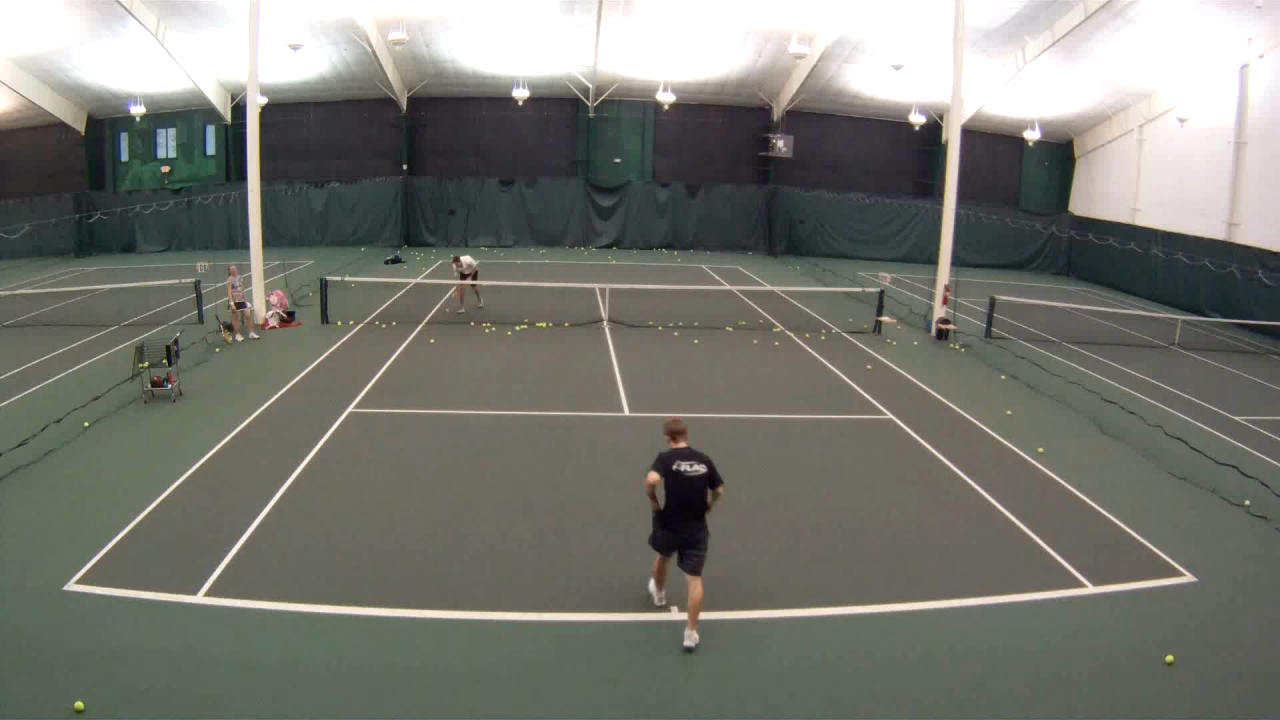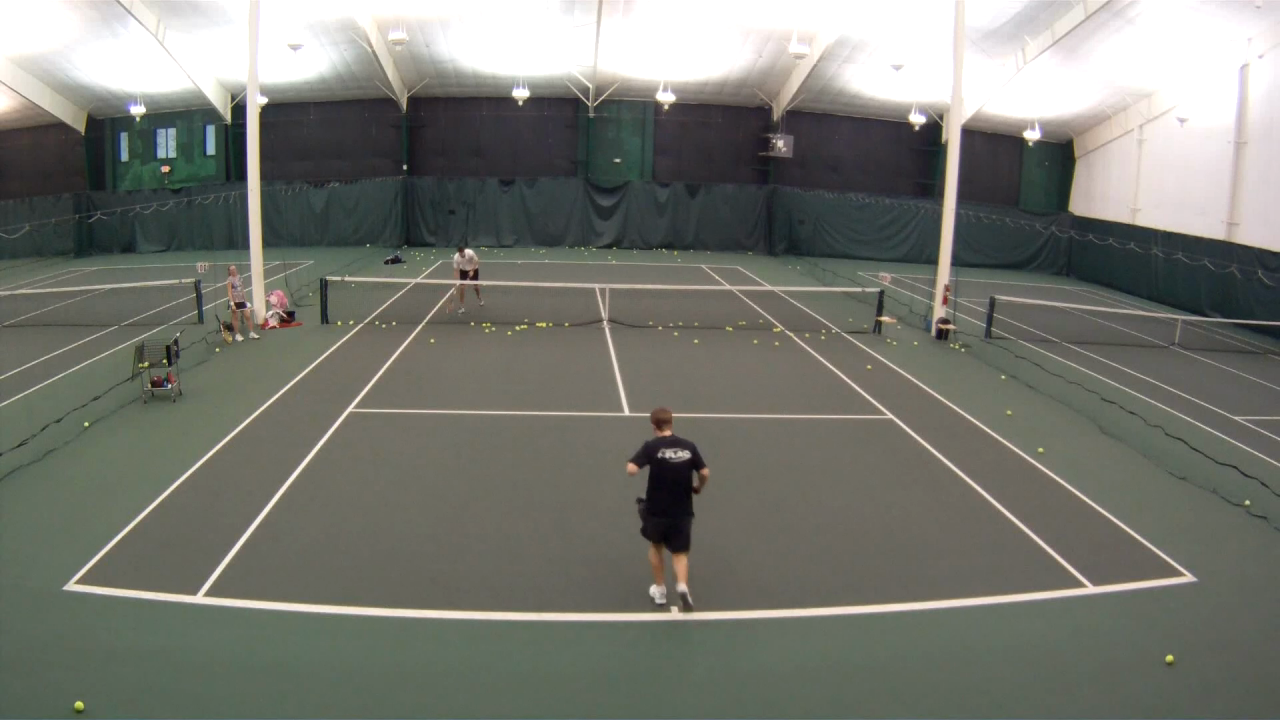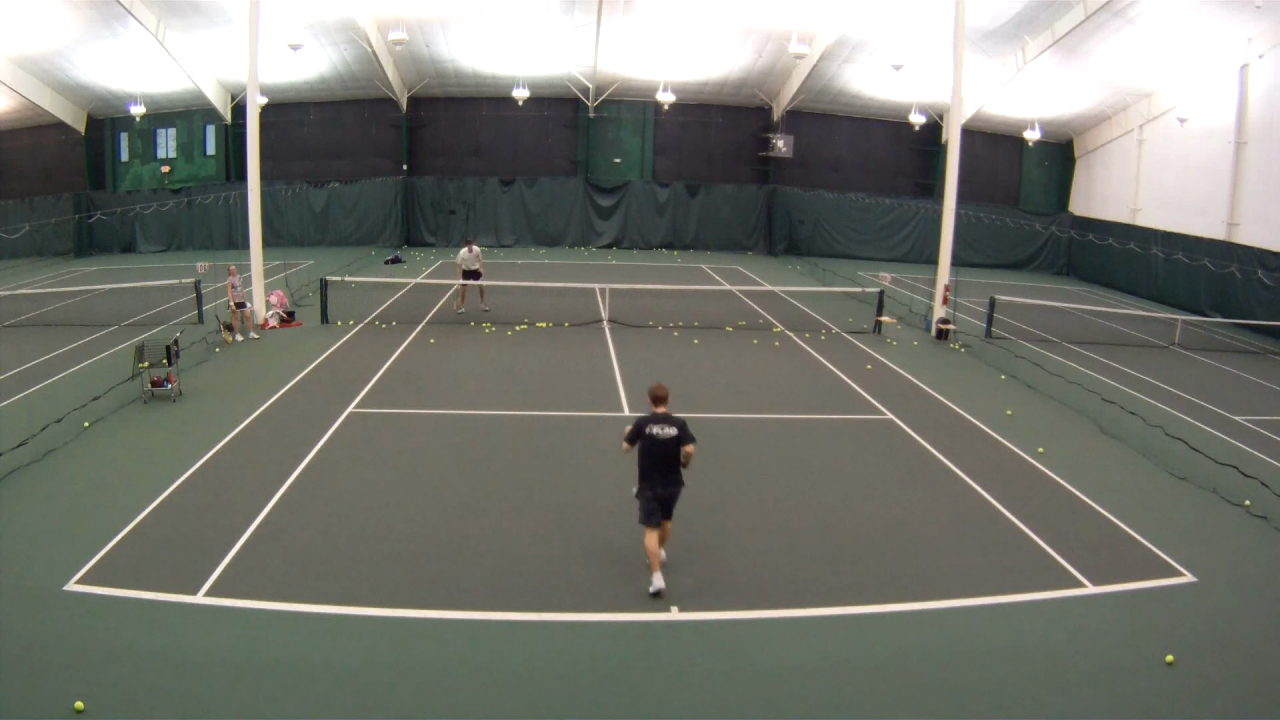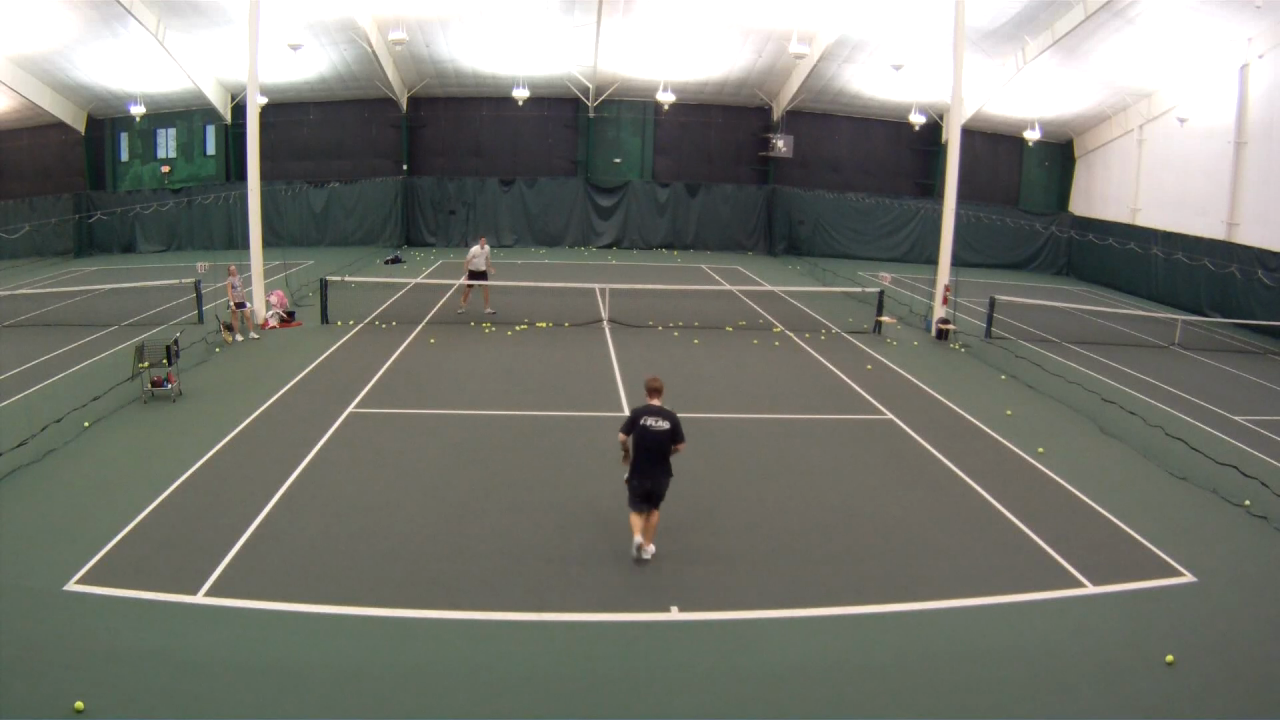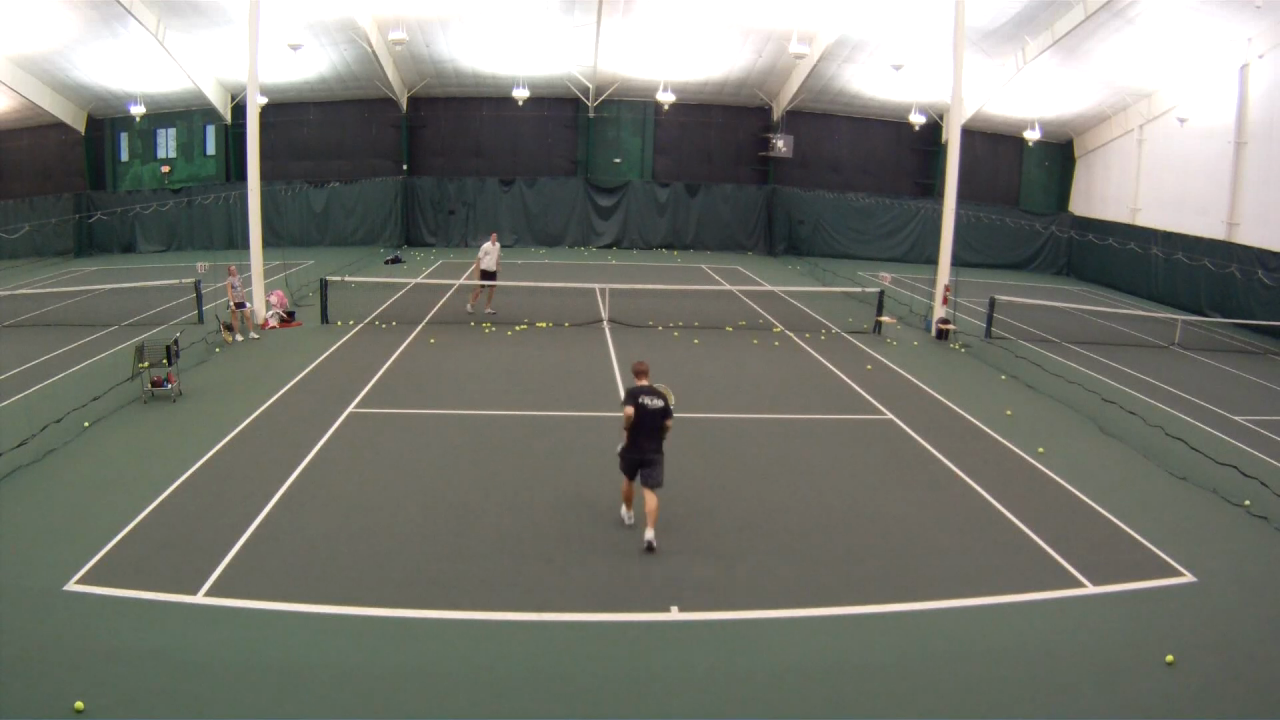
dt=0.2s
person 1, frame 1
left shoulder: (666, 458)
right shoulder: (705, 460)
left elbow: (651, 480)
right elbow: (719, 491)
left wrist: (654, 503)
right wrist: (709, 505)
left hip: (669, 525)
right hip: (696, 529)
left knee: (662, 556)
right knee: (694, 579)
left ankle: (658, 592)
right ankle: (691, 634)
person 1, frame 2
left shoulder: (651, 446)
right shoulder: (689, 446)
left elbow: (631, 470)
right elbow: (705, 473)
left wrist: (638, 460)
right wrist: (698, 487)
left hip: (656, 510)
right hip: (682, 512)
left knee: (656, 546)
right knee: (680, 554)
left ankle: (660, 590)
right ankle: (683, 587)
person 1, frame 3
left shoulder: (642, 423)
right shoulder: (679, 424)
left elbow: (626, 447)
right elbow: (689, 450)
left wrist: (629, 432)
right wrist: (685, 463)
left hip: (649, 485)
right hip: (672, 484)
left knee: (651, 529)
right knee: (666, 519)
left ankle: (657, 578)
right ankle: (660, 552)
person 1, frame 4
left shoulder: (637, 413)
right shoulder: (672, 417)
left elbow: (622, 438)
right elbow: (679, 447)
left wrist: (626, 452)
left hip: (638, 473)
right hip: (661, 472)
left knee: (636, 512)
right knee: (653, 508)
left ankle: (638, 539)
right ankle: (648, 546)
person 1, frame 5
left shoulder: (632, 392)
right shoulder: (661, 396)
left elbow: (628, 412)
right elbow: (668, 423)
left wrist: (628, 429)
left hip: (633, 448)
right hip: (654, 451)
left knee: (628, 479)
right knee: (650, 491)
left ankle: (627, 513)
right ankle: (649, 533)
